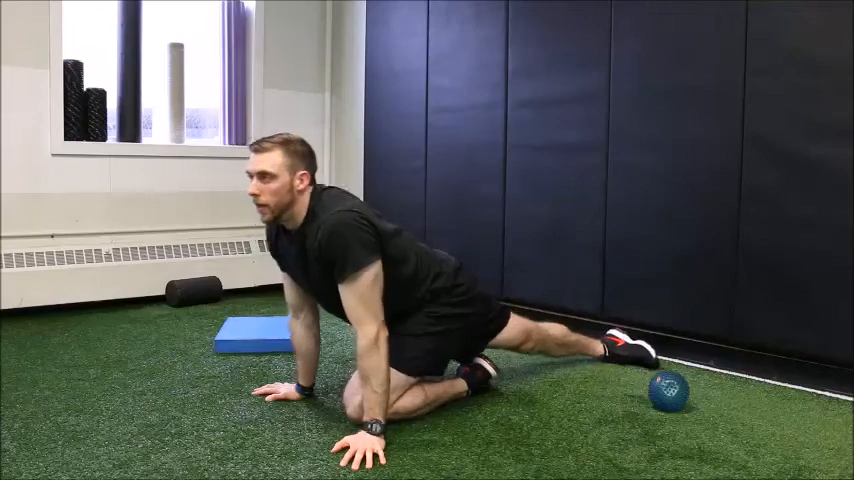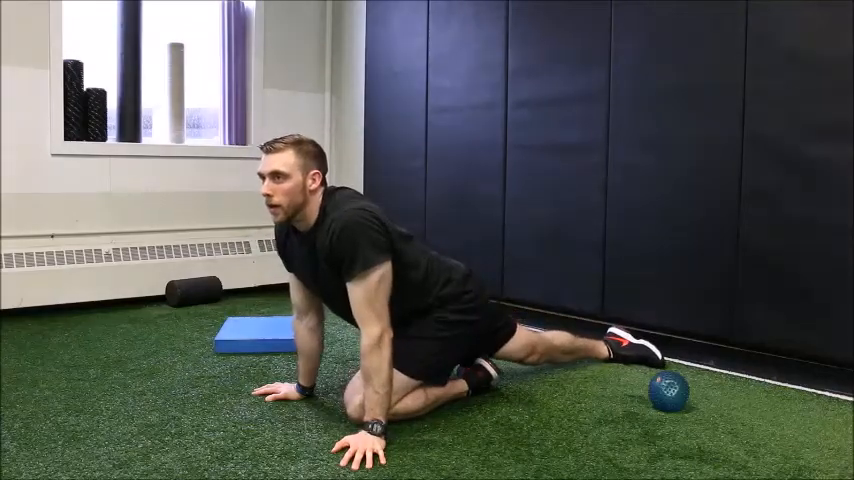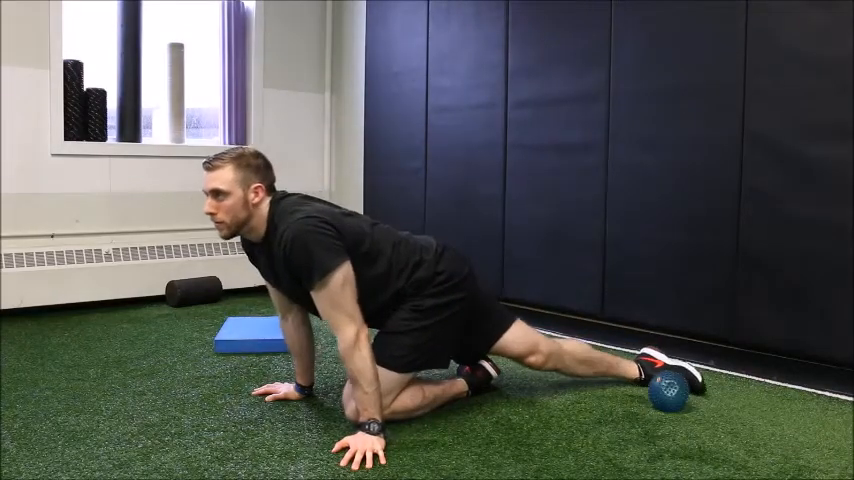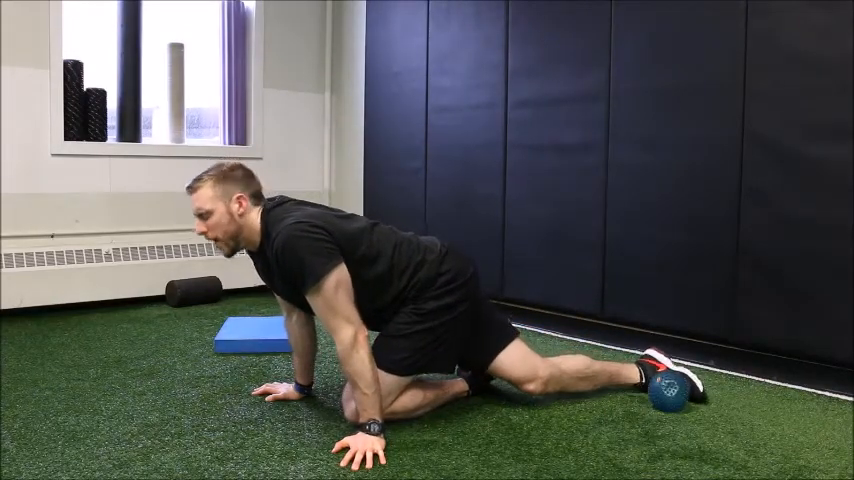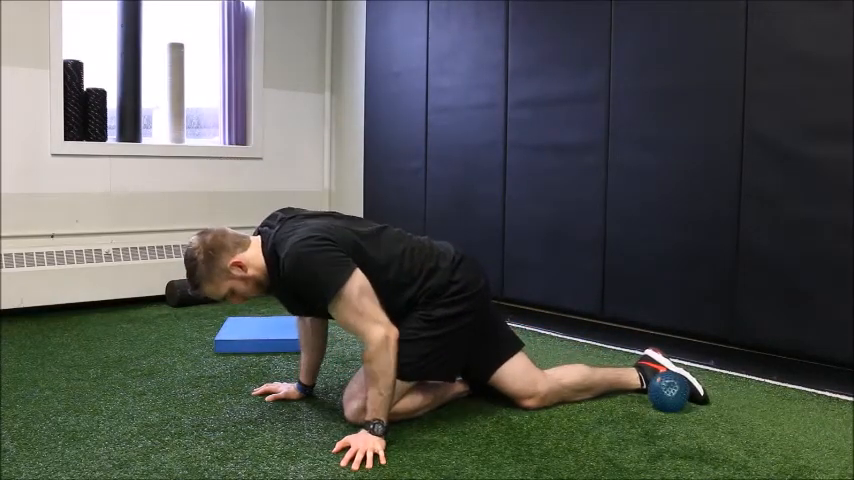
dt=1s
person 1, frame 1
left shoulder: (341, 226)
right shoulder: (279, 231)
left elbow: (371, 331)
right elbow: (302, 314)
left wrist: (373, 428)
right wrist: (303, 385)
left hip: (441, 297)
right hip: (416, 298)
left knee: (358, 405)
right knee: (527, 338)
left ankle: (470, 380)
right ankle: (606, 347)
person 1, frame 2
left shoulder: (352, 225)
right shoulder: (288, 233)
left elbow: (376, 332)
right elbow: (306, 316)
left wrist: (374, 428)
right wrist: (303, 385)
left hip: (448, 305)
right hip: (419, 307)
left knee: (359, 405)
right knee: (533, 351)
left ankle: (470, 380)
right ankle: (609, 347)
person 1, frame 3
left shoulder: (303, 234)
right shoulder: (257, 240)
left elbow: (350, 332)
right elbow: (292, 313)
left wrist: (370, 427)
right wrist: (301, 384)
left hip: (434, 287)
right hip: (438, 284)
left knee: (358, 407)
right knee: (534, 352)
left ankle: (469, 382)
right ankle: (642, 368)
person 1, frame 4
left shoulder: (296, 239)
right shoulder: (264, 243)
left elbow: (350, 335)
right elbow: (297, 313)
left wrist: (370, 429)
right wrist: (300, 385)
left hip: (437, 289)
right hip: (443, 284)
left knee: (357, 407)
right knee: (535, 378)
left ankle: (466, 383)
right ankle: (642, 372)
person 1, frame 5
left shoulder: (303, 256)
right shoulder: (273, 238)
left elbow: (382, 334)
right elbow: (313, 310)
left wrist: (373, 428)
right wrist: (303, 383)
left hip: (447, 294)
right hip: (453, 289)
left knee: (357, 405)
right knee: (533, 392)
left ankle: (466, 383)
right ankle: (644, 373)
